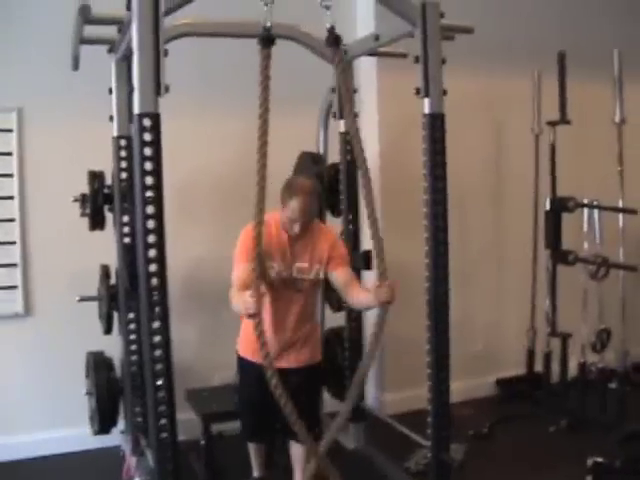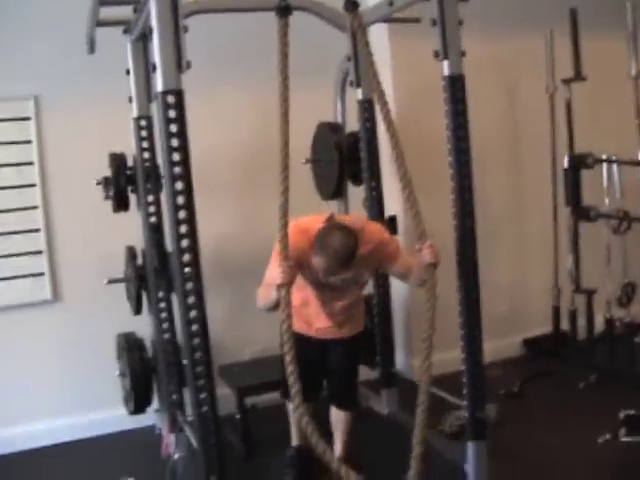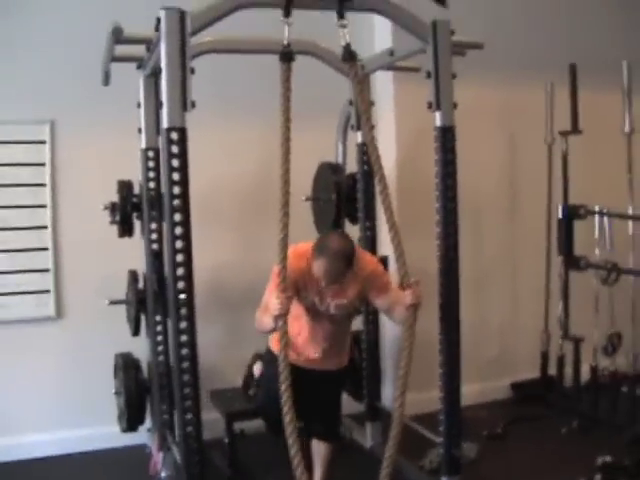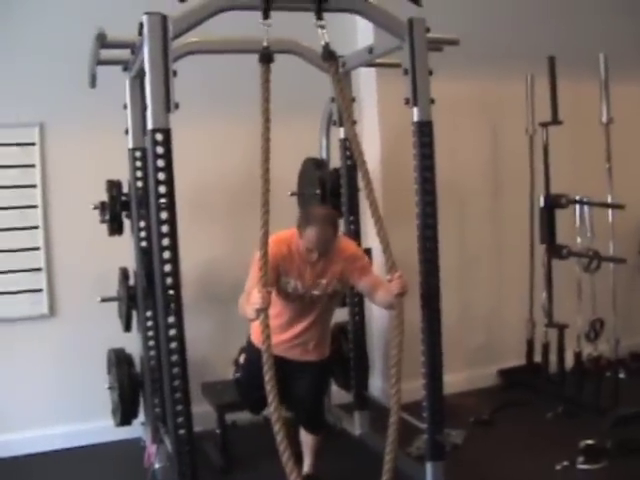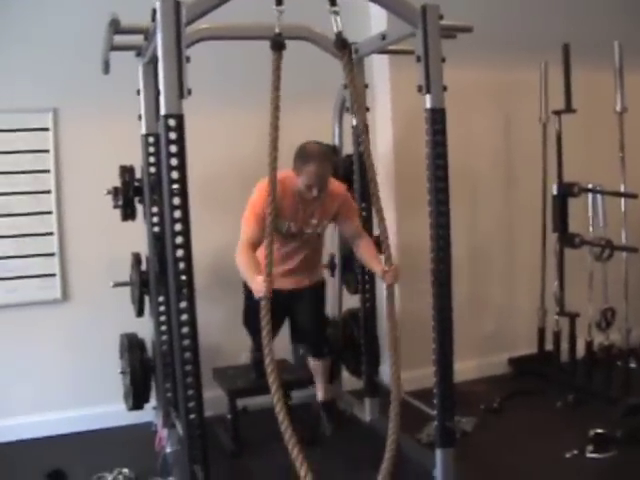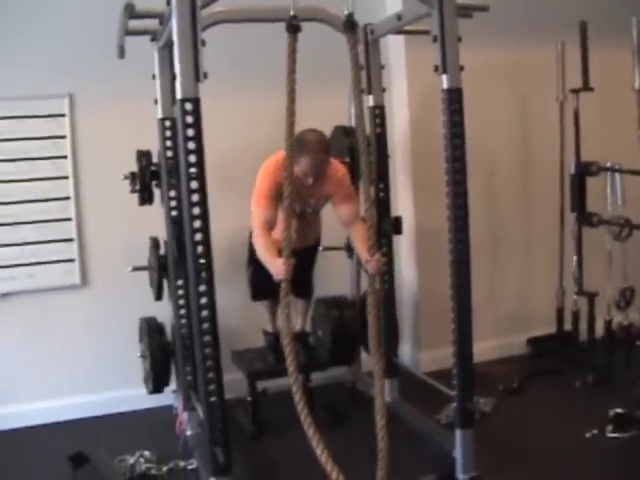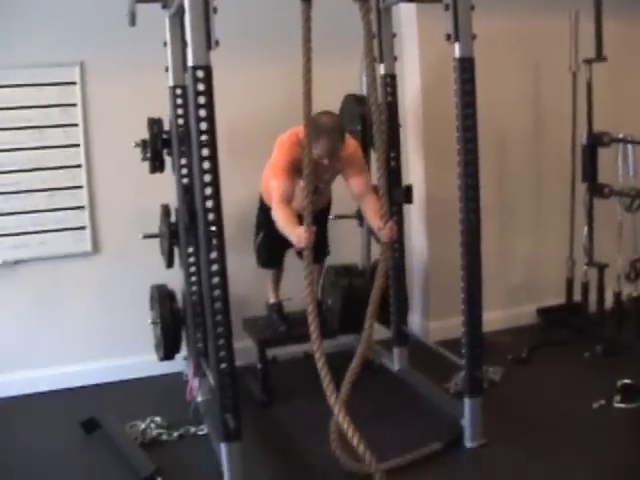
dt=0.5s
person 1, frame 1
left shoulder: (328, 240)
right shoulder: (255, 235)
left elbow: (350, 290)
right elbow: (237, 289)
left wrist: (377, 296)
right wrist: (243, 302)
left hip: (304, 353)
right hip: (257, 351)
left knee: (303, 424)
right knee: (256, 421)
person 1, frame 2
left shoulder: (375, 239)
right shoulder: (297, 235)
left elbow: (410, 273)
right elbow: (263, 300)
left wrist: (424, 263)
right wrist: (276, 288)
left hip: (346, 326)
right hip: (302, 323)
left knee: (343, 393)
right knee: (298, 389)
left ankle: (339, 456)
right ankle: (296, 447)
person 1, frame 3
left shoulder: (368, 269)
right shoulder: (295, 260)
left elbow: (395, 310)
right elbow: (261, 319)
left wrist: (408, 305)
right wrist: (272, 318)
left hip: (331, 360)
right hip: (288, 351)
left knee: (324, 424)
right knee: (273, 414)
right ankle: (262, 370)
person 1, frame 4
left shoulder: (348, 253)
right shoulder: (276, 247)
left elbow: (376, 291)
right elbow: (245, 301)
left wrist: (392, 292)
right wrist: (252, 307)
left hip: (311, 350)
right hip: (267, 343)
left knee: (310, 415)
right knee: (249, 398)
right ankle: (246, 362)
person 1, frame 5
left shoulder: (338, 193)
right shoulder: (269, 190)
left elbow: (356, 235)
right elbow: (244, 246)
left wrist: (379, 267)
right wrist: (256, 280)
left hip: (308, 279)
right hip: (267, 278)
left knee: (316, 340)
right knee: (260, 334)
left ankle: (323, 397)
right ankle: (258, 359)
person 1, frame 6
left shoulder: (337, 174)
right shoulder: (273, 170)
left elbow: (352, 221)
right elbow: (261, 228)
left wrist: (366, 256)
right wrist: (273, 264)
left hip: (307, 238)
right hip: (272, 239)
left knee: (303, 287)
right knee: (266, 288)
left ankle: (299, 332)
right ankle: (272, 329)
person 1, frame 7
left shoulder: (350, 150)
right shoulder: (288, 146)
left elbow: (364, 194)
right elbow: (280, 204)
left wrist: (379, 225)
right wrist: (294, 234)
left hip: (318, 203)
right hip: (277, 202)
left knee: (317, 251)
right knee: (272, 254)
right ankle: (273, 302)
